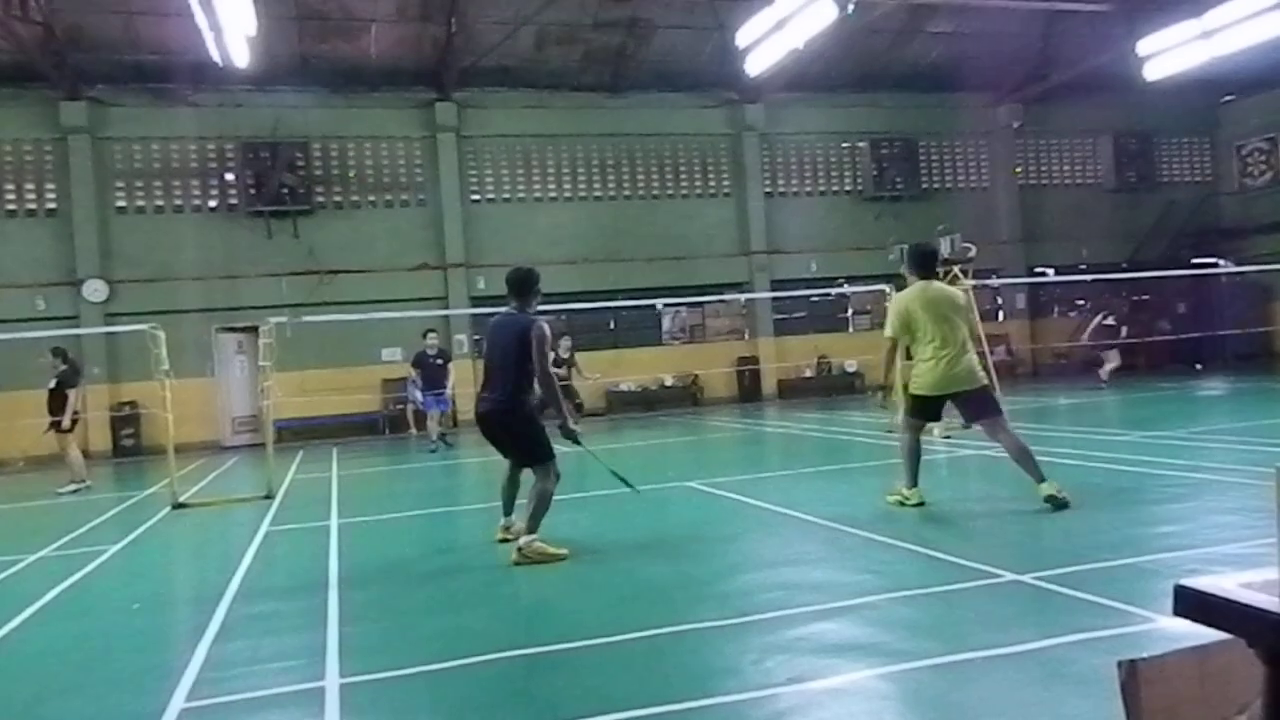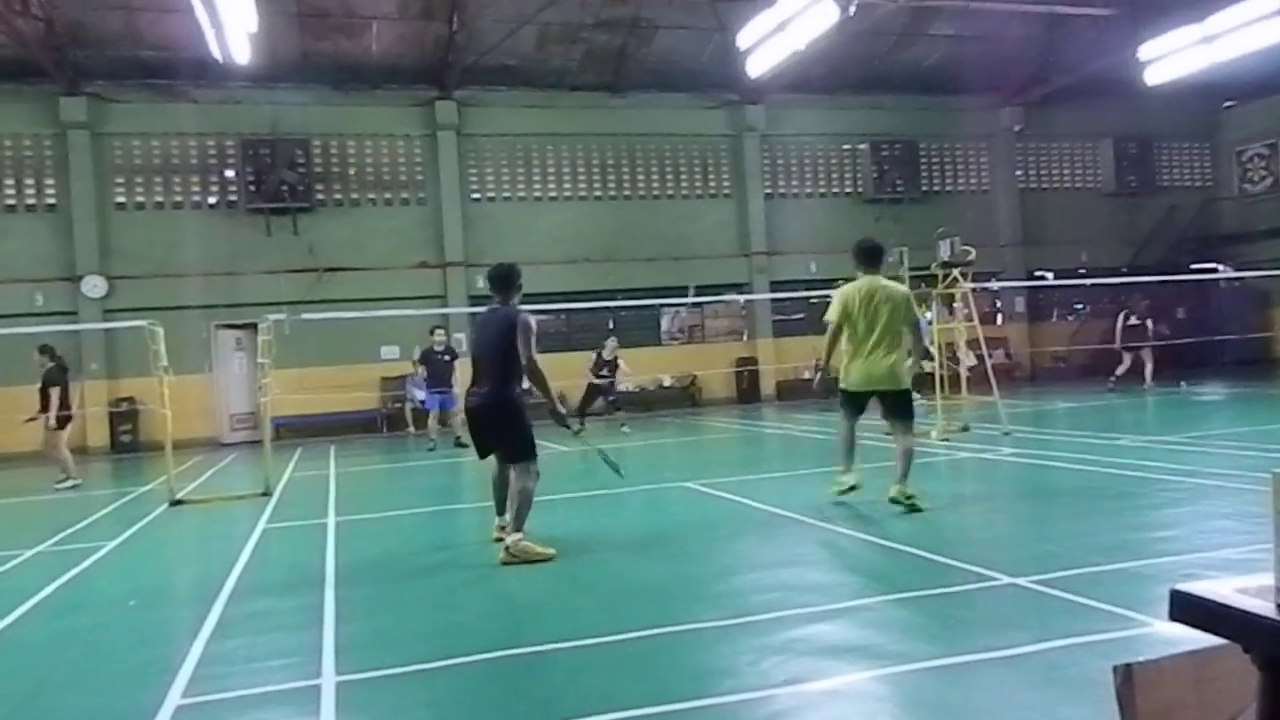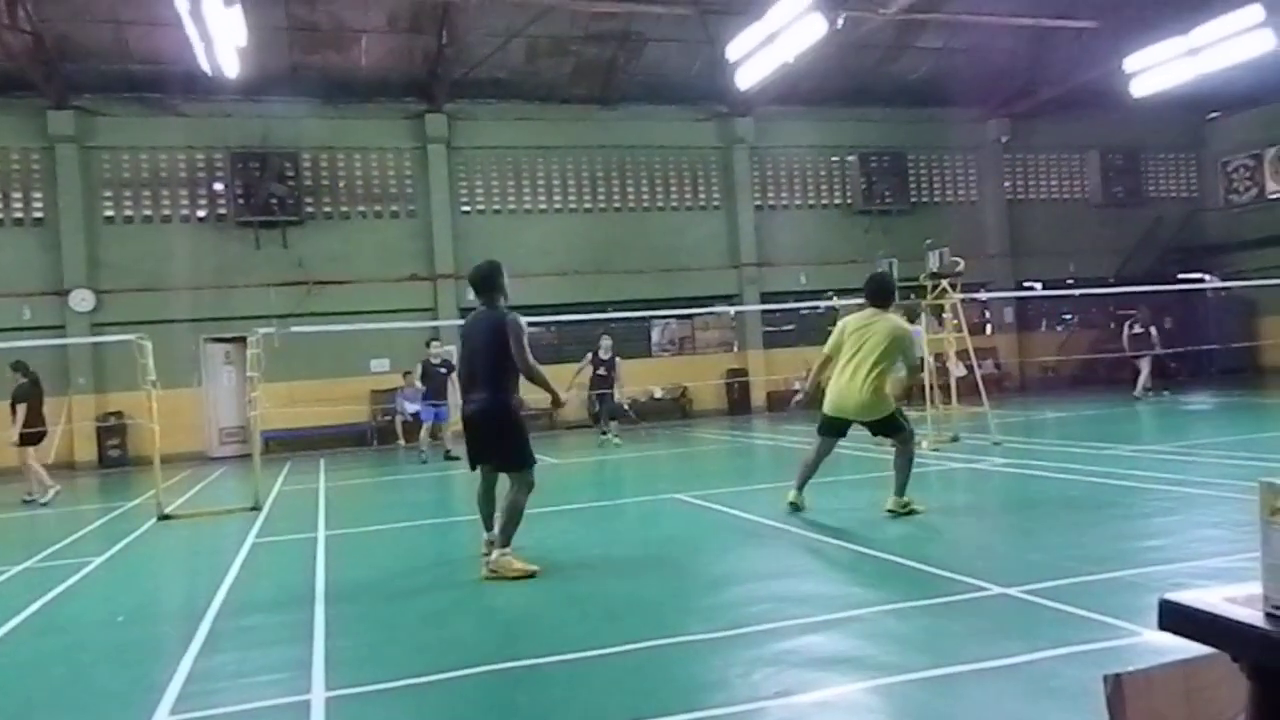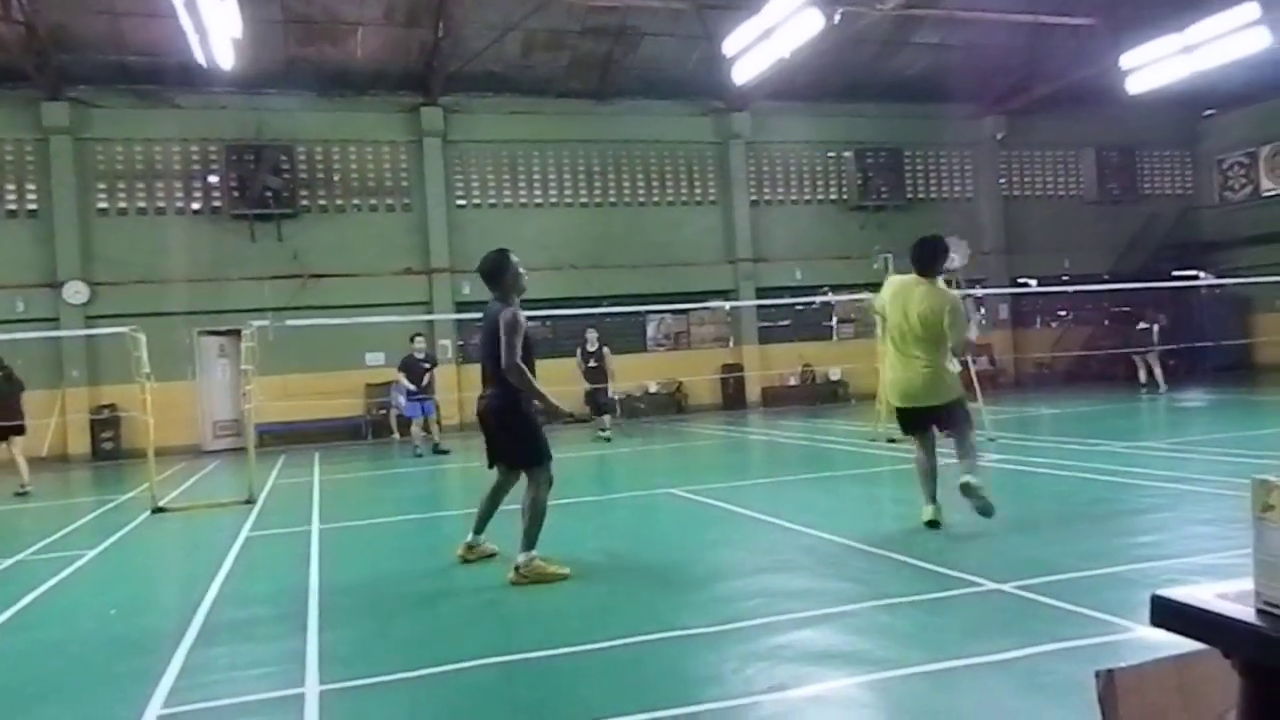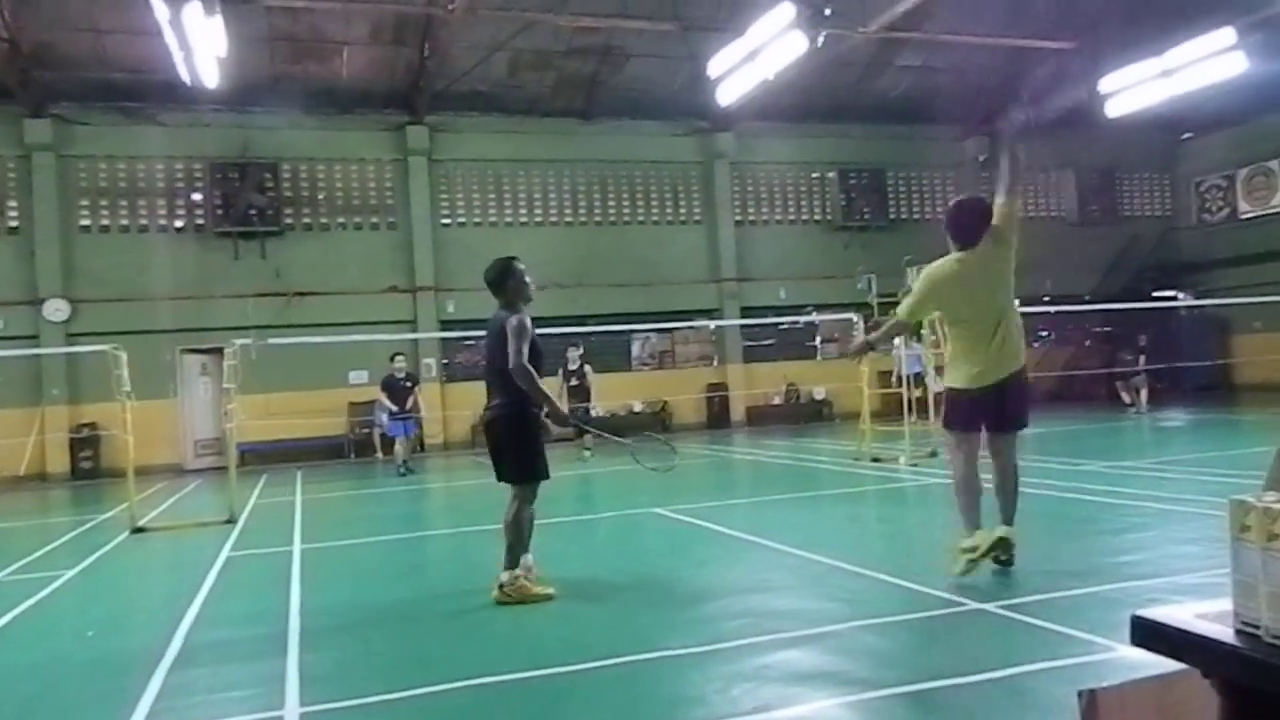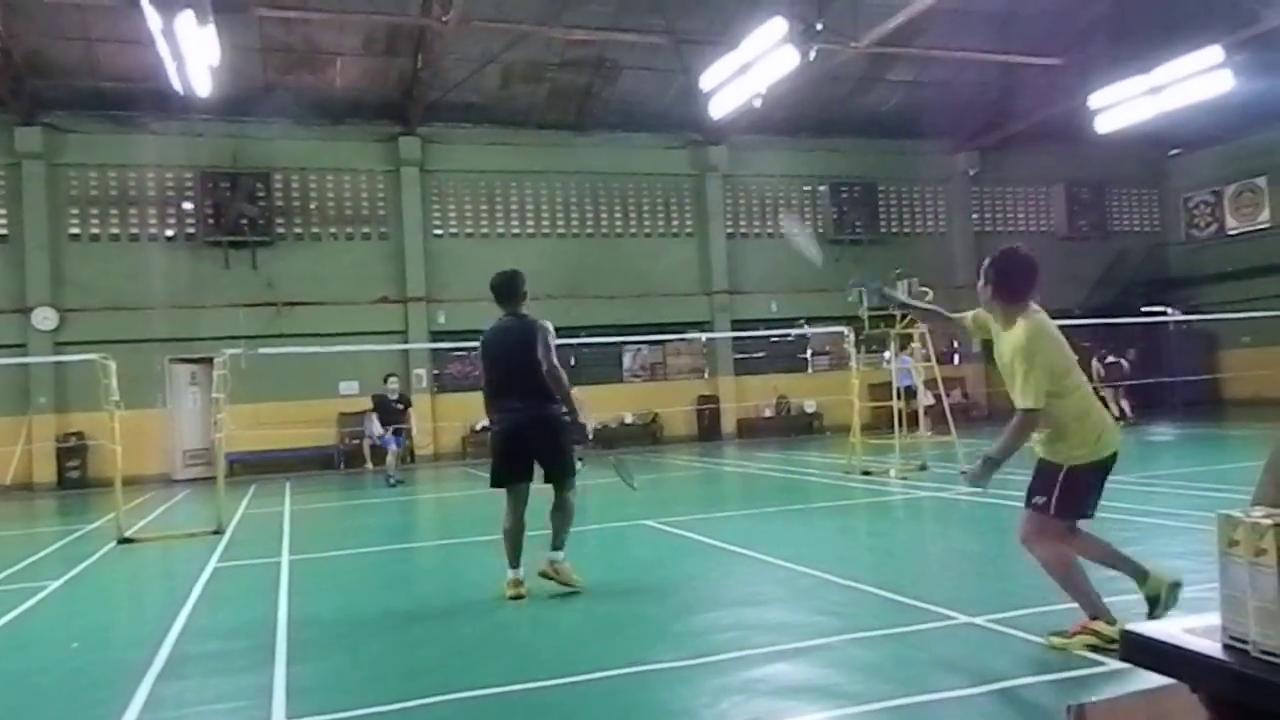
dt=0.4s
person 1, frame 1
left shoulder: (494, 324)
right shoulder: (536, 327)
right elbow: (543, 374)
right wrist: (565, 419)
left hip: (486, 407)
right hip: (513, 408)
left knee: (515, 462)
right knee: (548, 473)
left ankle: (507, 524)
right ankle: (527, 542)
person 1, frame 2
left shoulder: (481, 320)
right shoulder: (521, 319)
right elbow: (528, 363)
right wrist: (554, 403)
left hip: (476, 401)
right hip: (502, 401)
left knee: (503, 461)
right knee: (526, 469)
left ankle: (502, 523)
right ankle: (514, 541)
person 1, frame 3
left shoulder: (468, 324)
right shoulder: (510, 321)
right elbow: (526, 366)
right wrist: (554, 393)
left hip: (473, 409)
right hip: (500, 409)
left knee: (488, 476)
right knee: (522, 481)
left ankle: (491, 538)
right ankle: (499, 556)
person 1, frame 4
left shoulder: (493, 312)
right shoulder: (511, 314)
right elbow: (512, 366)
right wrist: (545, 401)
left hip: (493, 405)
right hip: (511, 406)
left knee: (506, 478)
right knee: (540, 478)
left ankle: (473, 542)
right ankle: (526, 561)
person 1, frame 5
left shoulder: (497, 321)
right shoulder: (518, 321)
right elbow: (519, 368)
right wrist: (552, 404)
left hip: (499, 414)
right hip: (517, 415)
left knee: (522, 493)
right knee: (524, 495)
left ankle: (521, 562)
right ankle: (510, 580)
person 1, frame 6
left shoulder: (488, 337)
right shoulder: (539, 328)
left elbow: (487, 387)
right elbow: (551, 370)
left wrist: (495, 421)
right wrist: (572, 409)
left hip: (506, 424)
right hip: (544, 419)
left knee: (515, 502)
right knee: (565, 489)
left ankle: (515, 577)
right ankle: (556, 558)
person 2, frame 1
left shoulder: (902, 301)
right shoulder: (957, 295)
left elbow: (891, 345)
right elbow: (972, 335)
left wrist: (886, 379)
left hip: (930, 378)
right hip: (968, 373)
left knee: (909, 430)
right knee: (1001, 432)
left ankle: (910, 490)
right ankle: (1045, 485)
person 2, frame 2
left shoulder: (845, 294)
right shoulder: (900, 293)
left elbow: (833, 332)
right elbow: (916, 334)
left wrist: (823, 366)
right wrist: (915, 357)
left hip: (856, 374)
right hip: (893, 374)
left knee: (848, 422)
right knee: (904, 432)
left ankle: (847, 475)
right ankle: (900, 487)
person 2, frame 3
left shoulder: (848, 322)
right shoulder: (902, 330)
left elbow: (825, 360)
right elbow: (914, 373)
left wrist: (807, 390)
right wrist: (899, 385)
left hip: (838, 399)
right hip: (873, 402)
left knee: (822, 446)
right knee: (906, 440)
left ankle: (796, 493)
right ankle: (898, 500)
person 2, frame 4
left shoulder: (892, 285)
right shoulder: (949, 301)
left elbow: (880, 310)
right elbow: (958, 349)
right wrist: (970, 340)
left hip: (901, 386)
right hip: (938, 384)
left knee: (924, 445)
right knee: (964, 436)
left ankle: (930, 506)
right ankle: (968, 478)
person 2, frame 5
left shoulder: (936, 276)
right shoulder: (999, 246)
left elbow: (902, 323)
right elbow: (1009, 191)
left wrist: (870, 342)
right wrist: (1007, 155)
left hip: (965, 376)
right hip: (1008, 369)
left knee: (963, 457)
right knee: (1003, 453)
left ankle: (975, 536)
right ankle: (1004, 531)
person 2, frame 6
left shoulder: (1024, 342)
right shoulder: (1010, 318)
left elbow: (1029, 418)
right elbow: (959, 319)
left wrist: (990, 461)
right wrist: (915, 307)
left hip: (1077, 446)
right hip: (1086, 438)
left knee: (1037, 535)
right knee: (1060, 527)
left ankle: (1101, 623)
right ankle: (1151, 582)
